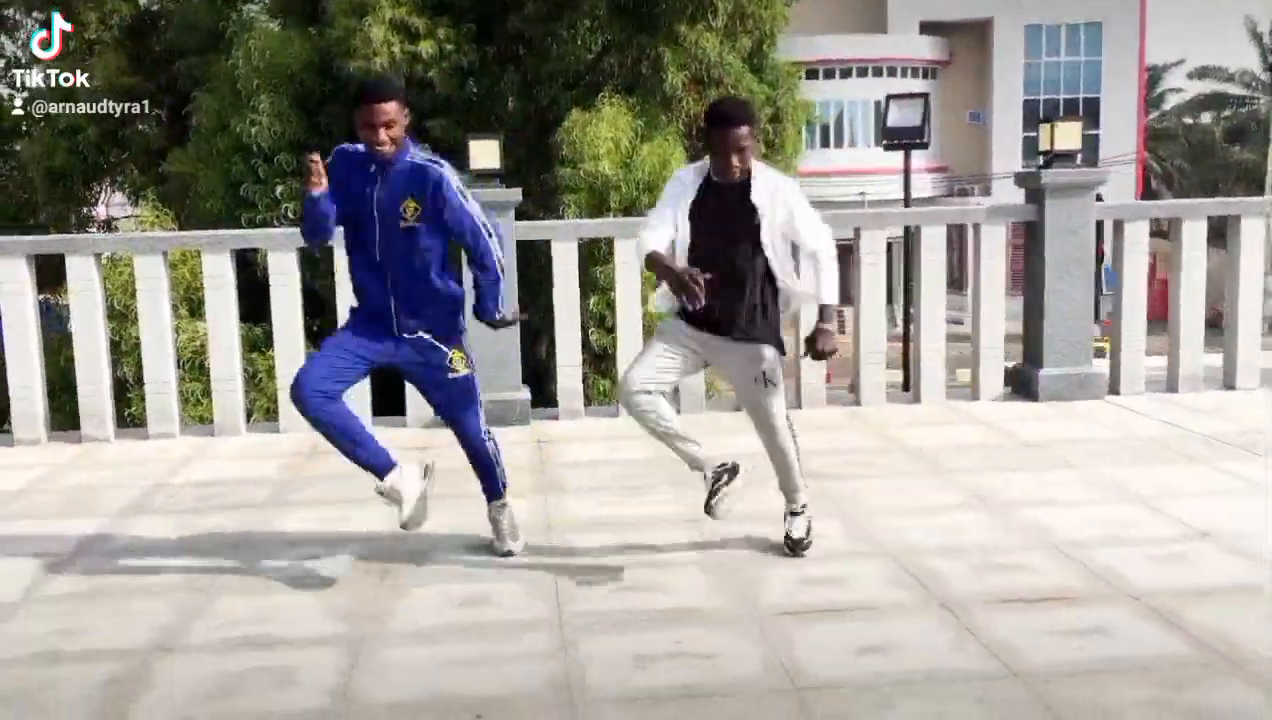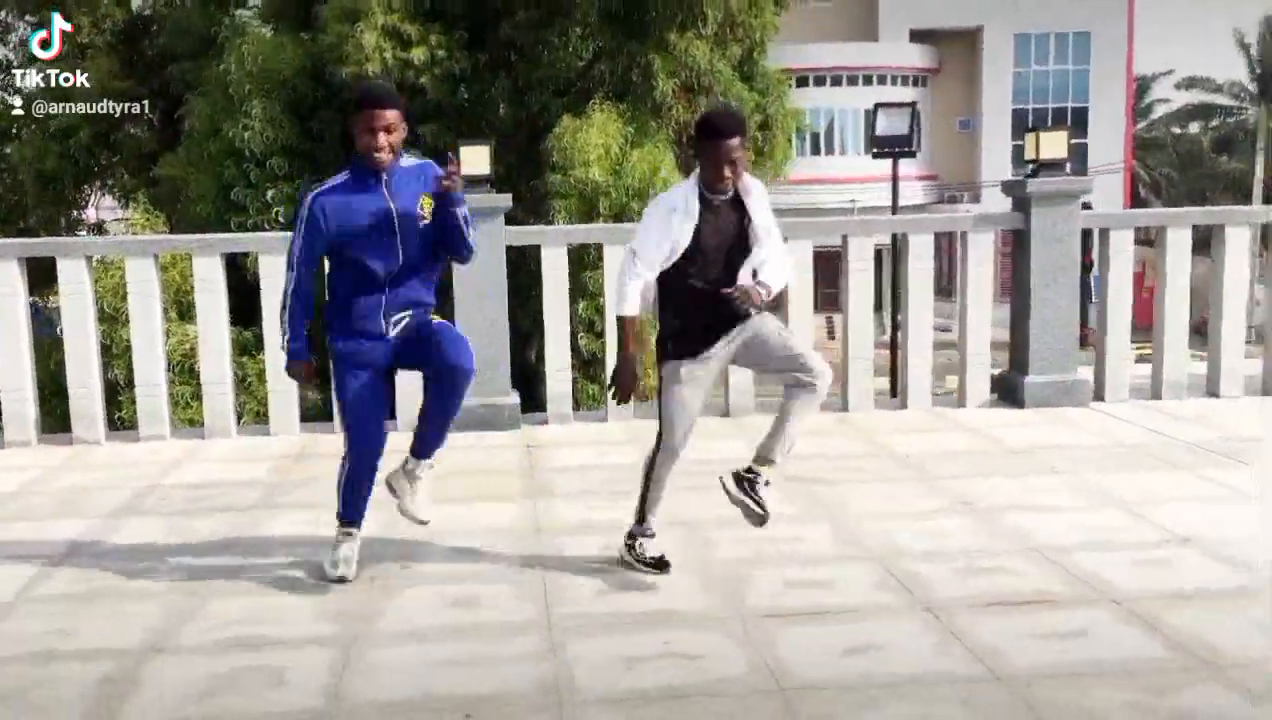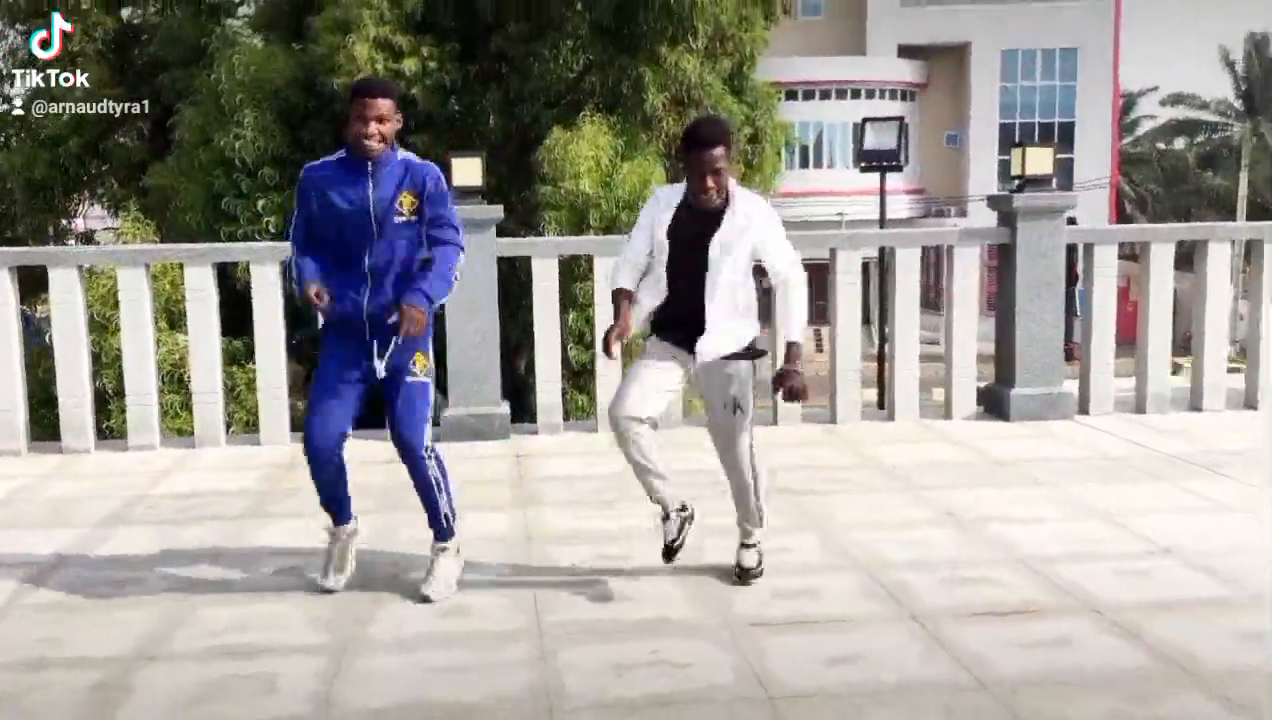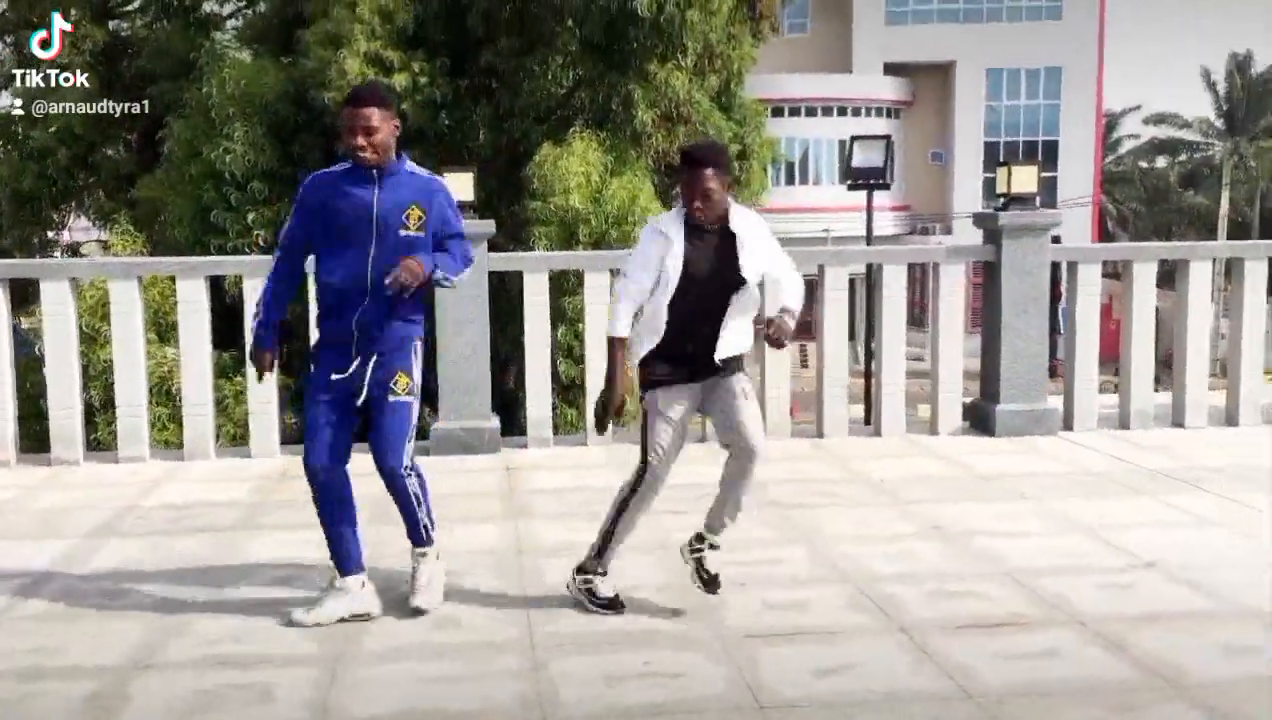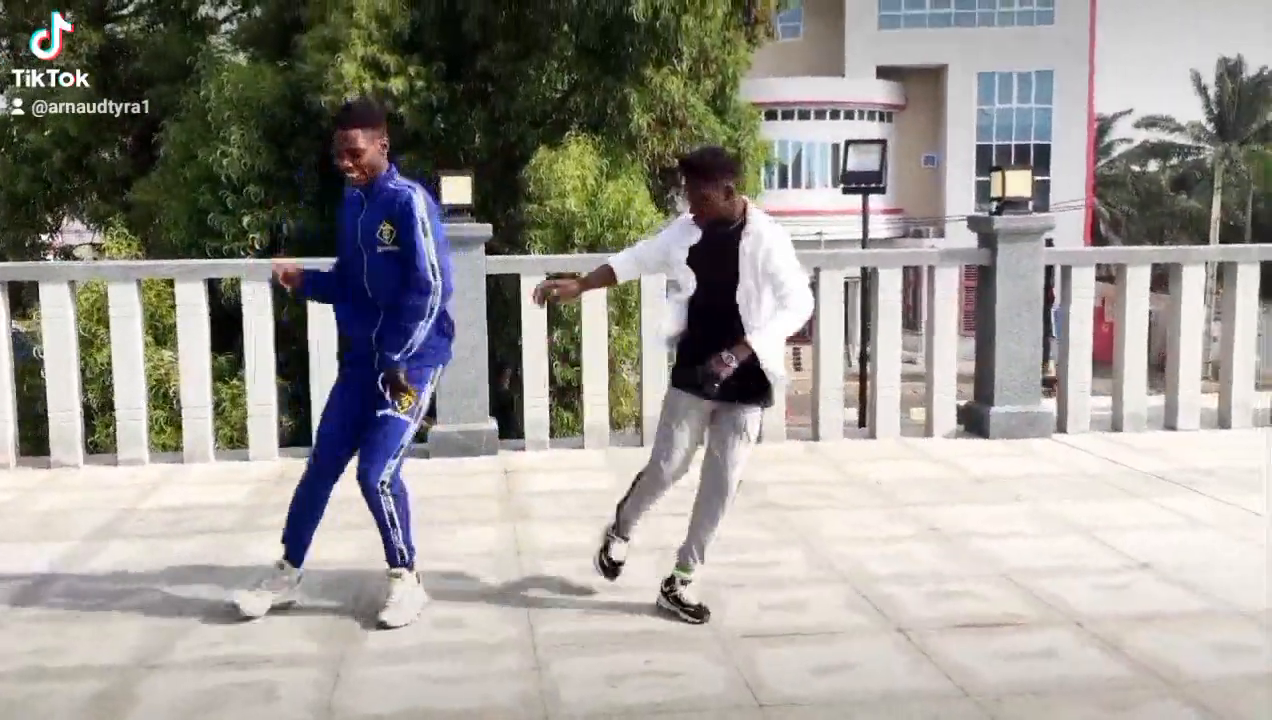
dt=0.2s
person 1, frame 1
left shoulder: (434, 176)
right shoulder: (343, 165)
left elbow: (482, 240)
right elbow: (316, 235)
left wrist: (490, 310)
right wrist: (316, 194)
left hip: (435, 327)
right hip: (371, 325)
left knee: (470, 430)
right knee: (309, 389)
left ankle: (498, 507)
right ankle: (397, 477)
person 1, frame 2
left shoulder: (427, 177)
right shoulder: (325, 201)
left elbow: (462, 253)
right elbow: (301, 272)
left wrist: (454, 203)
right wrist: (297, 350)
left hip: (415, 320)
right hip: (355, 336)
left knee: (457, 360)
right knee: (365, 445)
left ankle: (415, 467)
right ankle: (348, 534)
person 1, frame 3
left shoulder: (423, 175)
right shoulder: (317, 179)
left elbow: (449, 247)
right elbow: (304, 248)
left wrist: (423, 300)
right wrist: (307, 280)
left hip: (404, 332)
right hip: (344, 337)
left knee: (414, 443)
right knee: (320, 439)
left ankle: (446, 549)
right ankle: (342, 528)
person 1, frame 4
left shoulder: (429, 189)
right shoulder: (320, 188)
left elbow: (460, 251)
right elbow: (290, 258)
left wrist: (429, 266)
right wrist: (265, 332)
left hip: (394, 347)
right hip: (334, 349)
left knee: (393, 460)
right knee: (321, 465)
left ankle: (426, 556)
right ankle: (352, 585)
person 1, frame 5
left shoulder: (409, 202)
right shoulder: (350, 204)
left elbow: (433, 288)
left wrist: (400, 360)
right wrist: (306, 281)
left hip: (412, 360)
right hip: (361, 361)
left knee: (376, 472)
right knee: (322, 468)
left ankle: (404, 580)
person 2, frame 1
left shoulder: (778, 188)
right shoulder: (685, 184)
left elbow: (820, 246)
right elbow: (651, 242)
left wrist: (826, 322)
right wrist: (671, 273)
left hip: (753, 329)
right hip: (691, 324)
left knee: (773, 425)
right knee: (634, 388)
left ankle: (796, 510)
right ankle: (712, 469)
person 2, frame 2
left shoulder: (754, 196)
right shoulder: (670, 208)
left elbow: (775, 257)
right elbow: (633, 278)
left wrist: (760, 291)
right wrist: (627, 359)
left hip: (743, 324)
right hip: (687, 340)
left knee: (815, 373)
right knee: (671, 442)
left ankle: (756, 474)
right ankle: (639, 536)
person 2, frame 3
left shoulder: (754, 213)
right shoulder: (662, 204)
left elbow: (792, 281)
right elbow: (631, 265)
left wrist: (793, 359)
right wrist: (623, 317)
left hip: (728, 347)
right hip: (670, 340)
left knee: (737, 454)
right knee: (624, 413)
left ankle: (749, 540)
right ankle: (672, 508)
person 2, frame 4
left shoulder: (751, 229)
right shoulder: (662, 233)
left elbow: (787, 280)
right elbow: (624, 304)
left wrist: (785, 317)
right wrist: (614, 381)
left hip: (723, 367)
right hip: (666, 368)
left knee: (749, 446)
right knee: (651, 473)
left ankle: (705, 540)
right ankle: (591, 573)
person 2, frame 5
left shoulder: (767, 237)
right shoulder: (684, 231)
left elbow: (798, 303)
right elbow: (634, 260)
left wrist: (740, 351)
left hip: (747, 381)
right hip: (692, 372)
left knee: (721, 480)
right knee: (665, 470)
right ankle: (620, 532)
